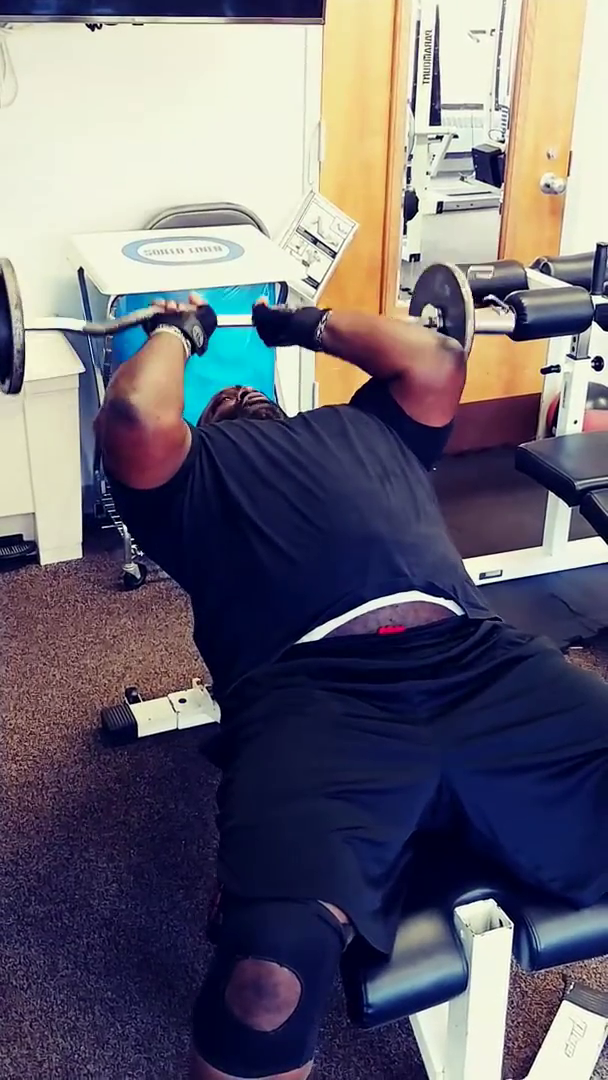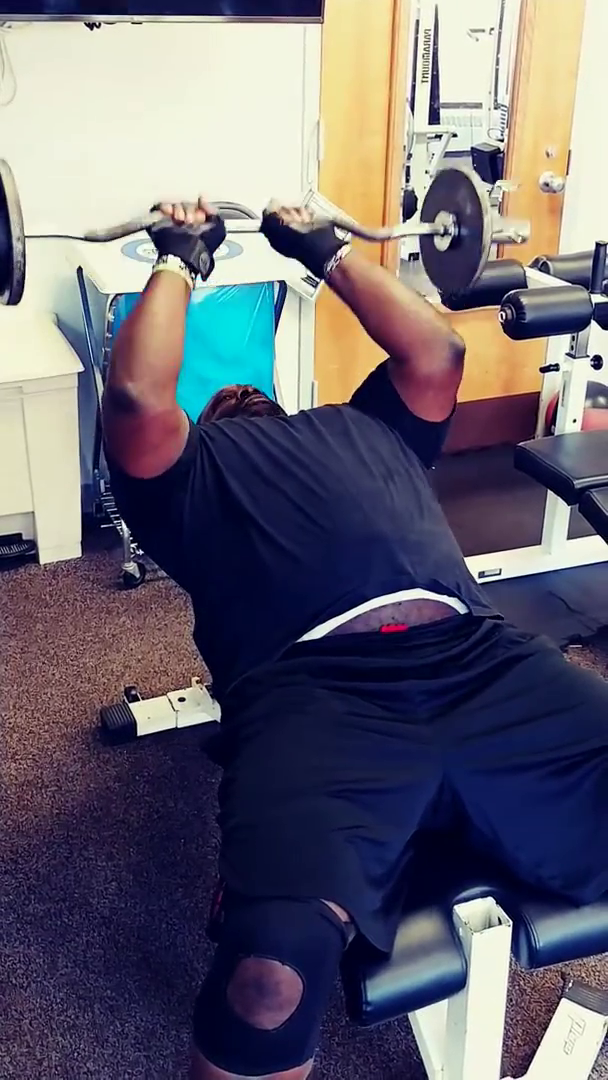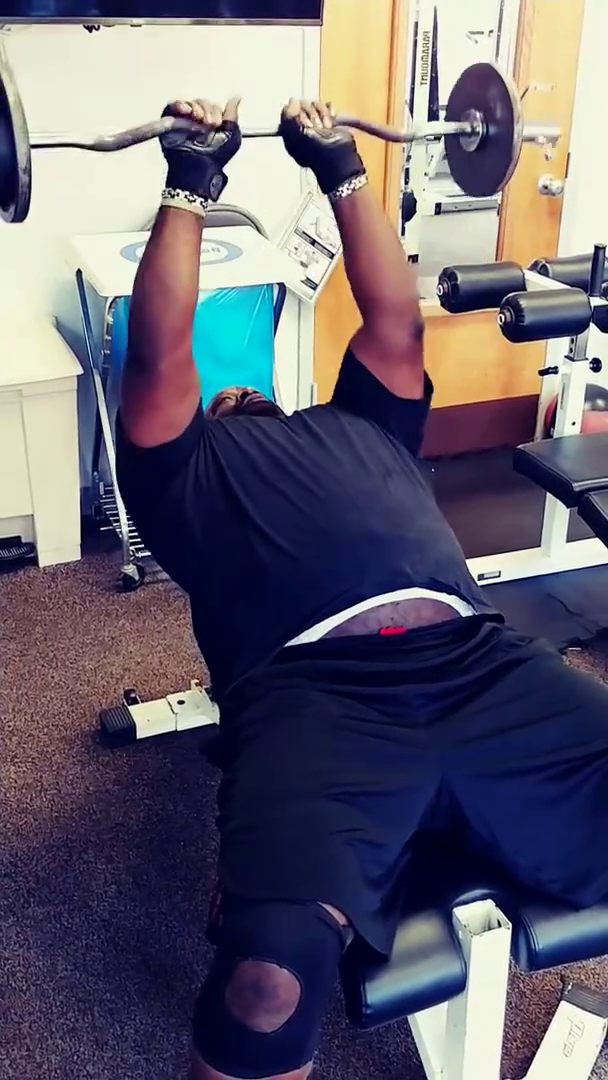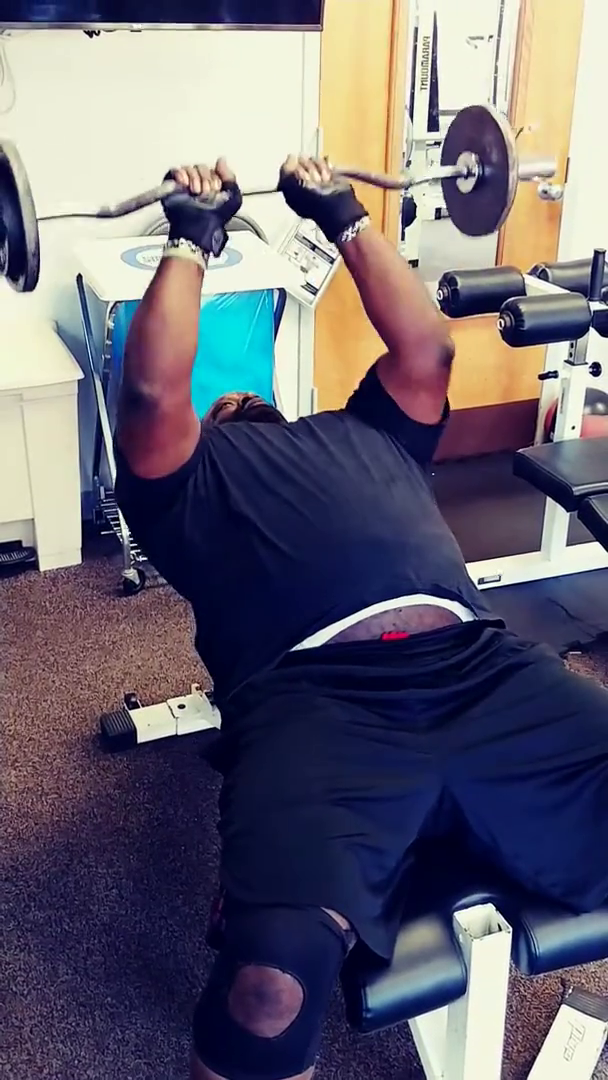
dt=0.3s
person 1, frame 1
left shoulder: (357, 428)
right shoulder: (194, 468)
left elbow: (438, 361)
right elbow: (136, 420)
left wrist: (318, 324)
right wrist: (175, 335)
left hip: (475, 660)
right hip: (313, 693)
right knee: (269, 973)
person 1, frame 2
left shoulder: (361, 427)
right shoulder: (193, 469)
left elbow: (436, 351)
right elbow: (135, 400)
left wrist: (328, 252)
right wrist: (177, 261)
left hip: (481, 659)
right hip: (312, 692)
right knee: (271, 974)
person 1, frame 3
left shoulder: (360, 429)
right shoulder: (190, 472)
left elbow: (393, 322)
right elbow: (158, 353)
left wrist: (341, 171)
right wrist: (190, 187)
left hip: (479, 662)
right hip: (312, 694)
right knee: (269, 974)
person 1, frame 4
left shoulder: (364, 439)
right shoulder: (192, 479)
left elbow: (423, 351)
right elbow: (154, 394)
left wrist: (345, 218)
right wrist: (189, 241)
left hip: (482, 667)
right hip: (314, 698)
right knee: (273, 977)
